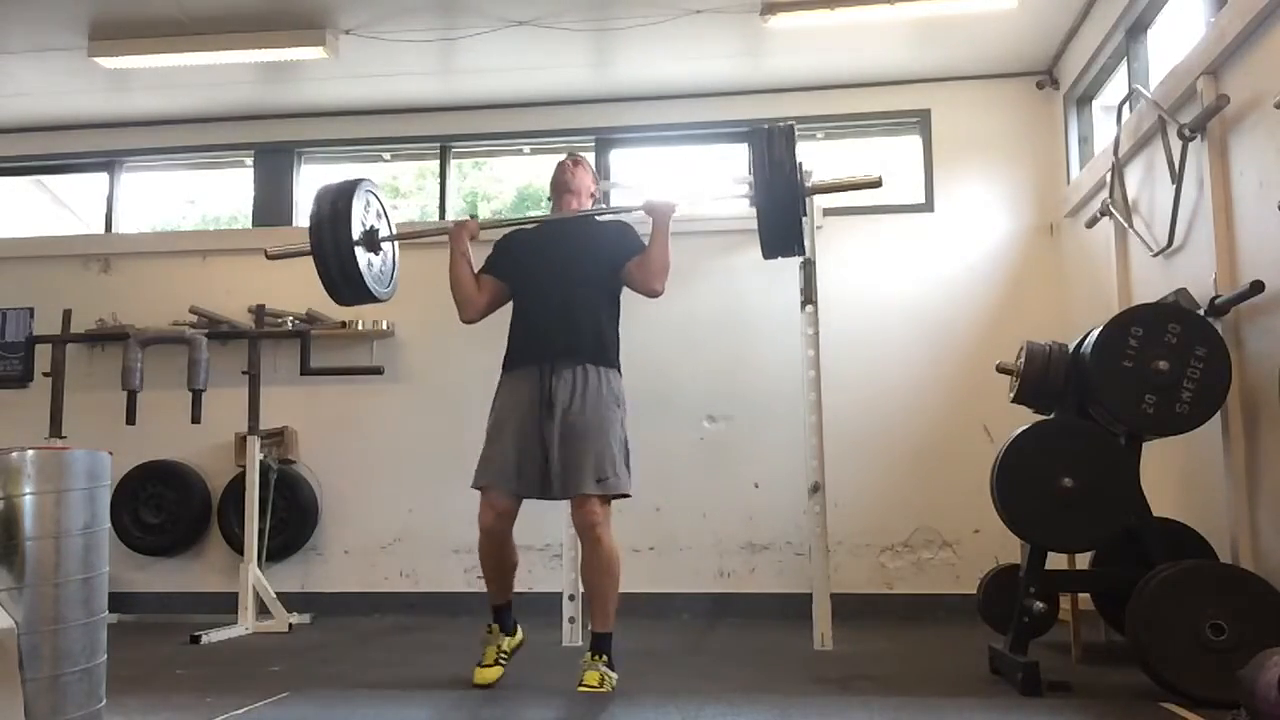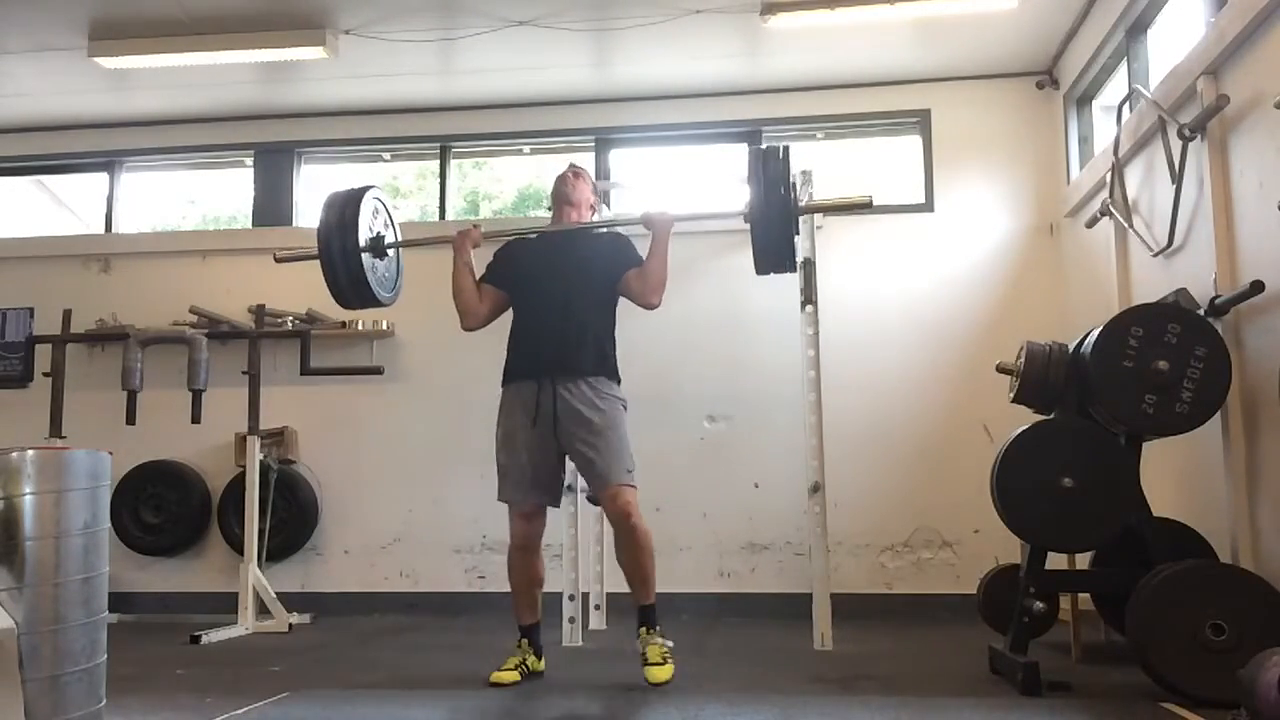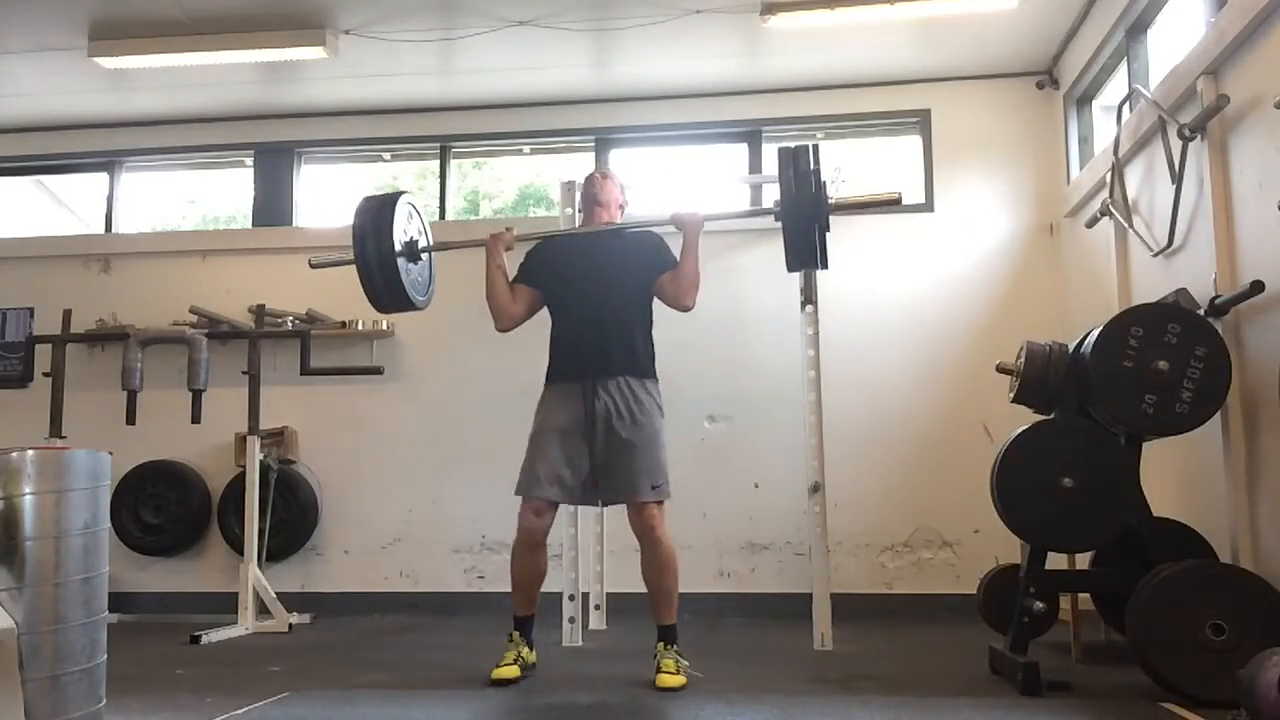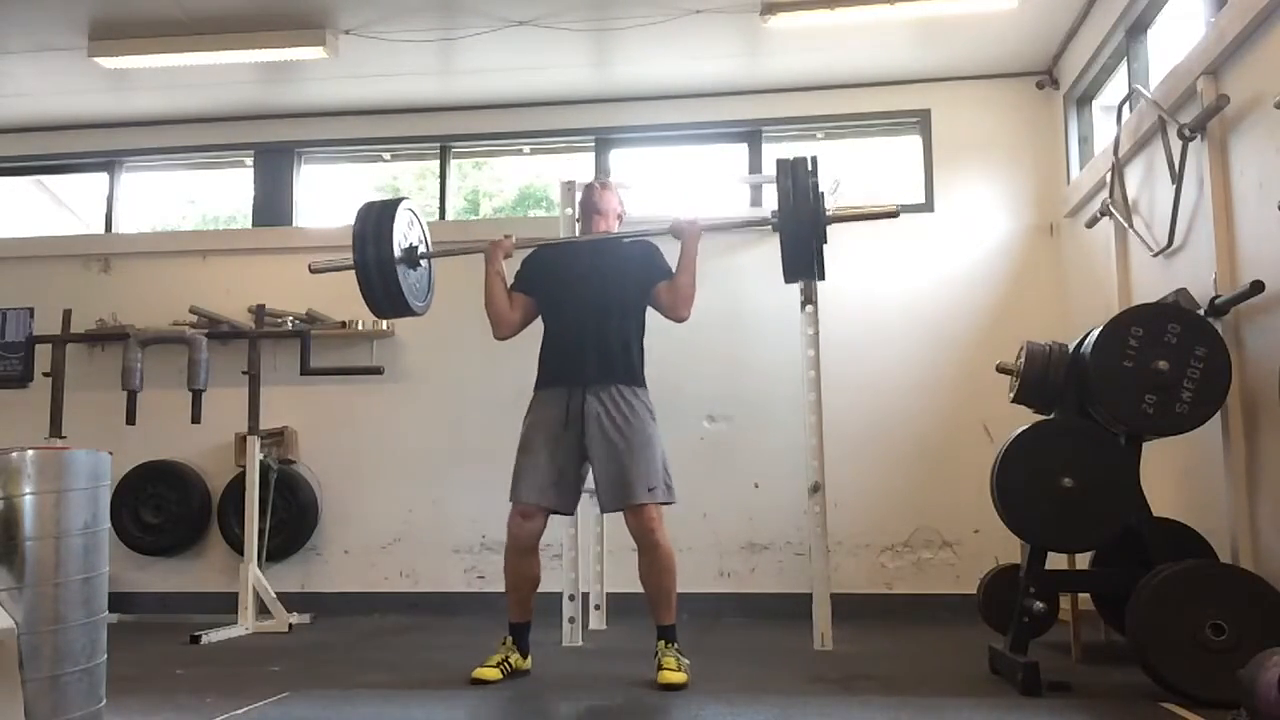
dt=0.4s
person 1, frame 1
left shoulder: (613, 234)
right shoulder: (516, 243)
left elbow: (652, 282)
right elbow: (471, 307)
left wrist: (661, 221)
right wrist: (460, 245)
left hip: (588, 380)
right hip: (521, 382)
left knee: (592, 519)
right knee: (493, 516)
left ankle: (601, 655)
right ankle: (503, 626)
person 1, frame 2
left shoulder: (610, 246)
right shoulder: (515, 253)
left elbow: (649, 295)
right elbow: (472, 315)
left wrist: (661, 234)
right wrist: (463, 253)
left hip: (591, 387)
right hip: (526, 393)
left knee: (624, 508)
right knee: (524, 528)
left ankle: (651, 633)
right ankle: (529, 647)
person 1, frame 3
left shoulder: (644, 244)
right shoulder: (549, 252)
left elbow: (683, 296)
right elbow: (506, 315)
left wrist: (691, 233)
right wrist: (495, 254)
left hip: (629, 391)
right hip: (565, 394)
left knee: (649, 522)
right knee: (532, 521)
left ankle: (669, 649)
right ankle: (521, 640)
person 1, frame 4
left shoulder: (640, 253)
right shoulder: (545, 259)
left elbow: (678, 307)
right elbow: (505, 323)
left wrist: (689, 242)
right wrist: (494, 261)
left hip: (620, 396)
right hip: (554, 398)
left knee: (648, 524)
right knee: (523, 526)
left ankle: (668, 648)
right ankle: (516, 646)
